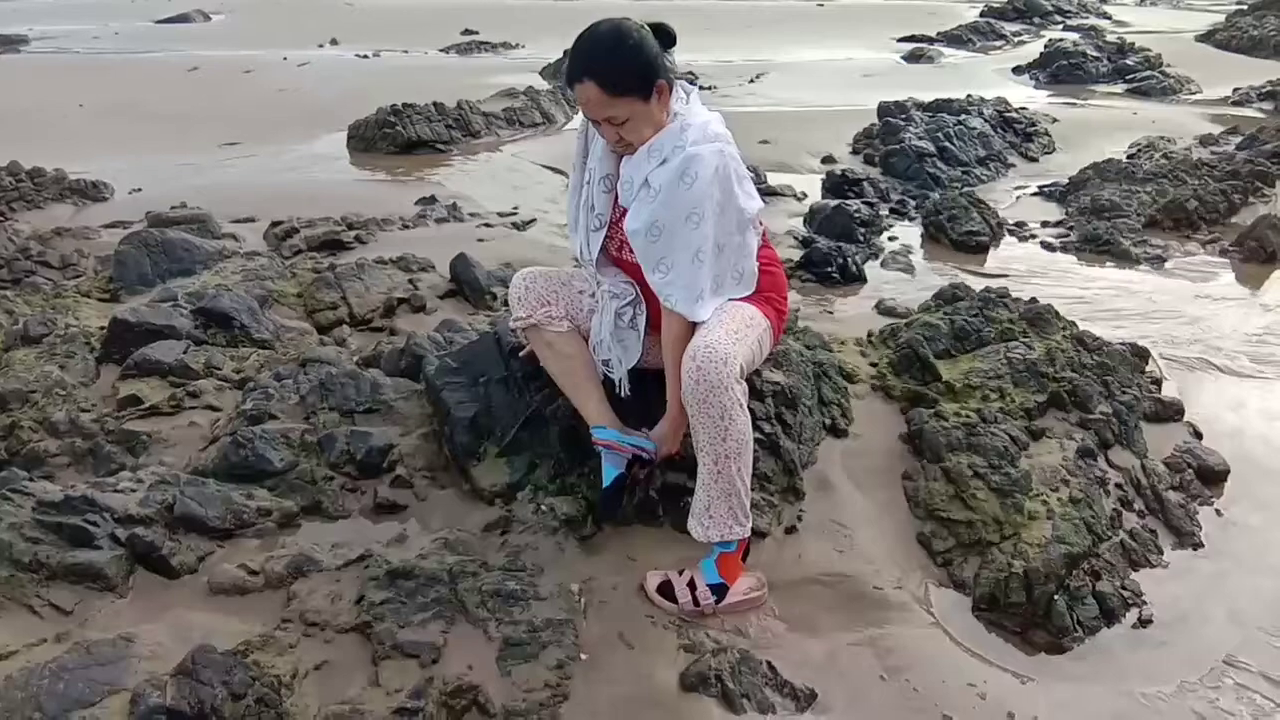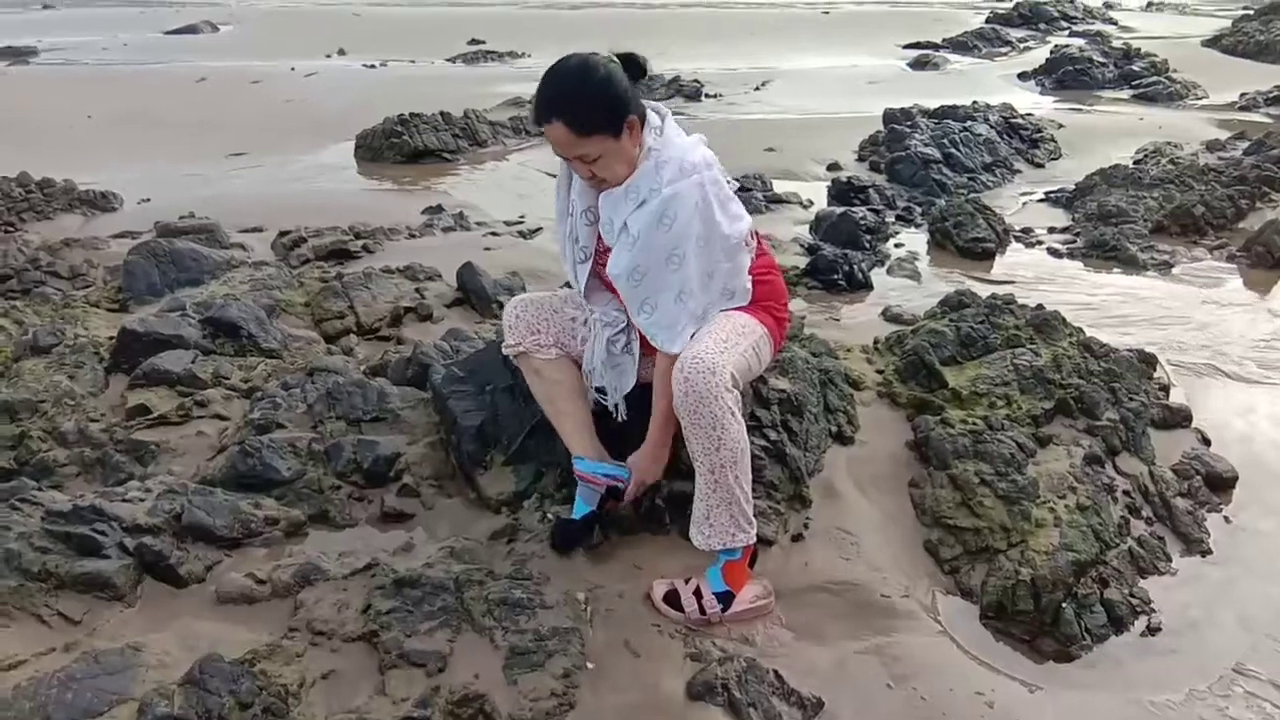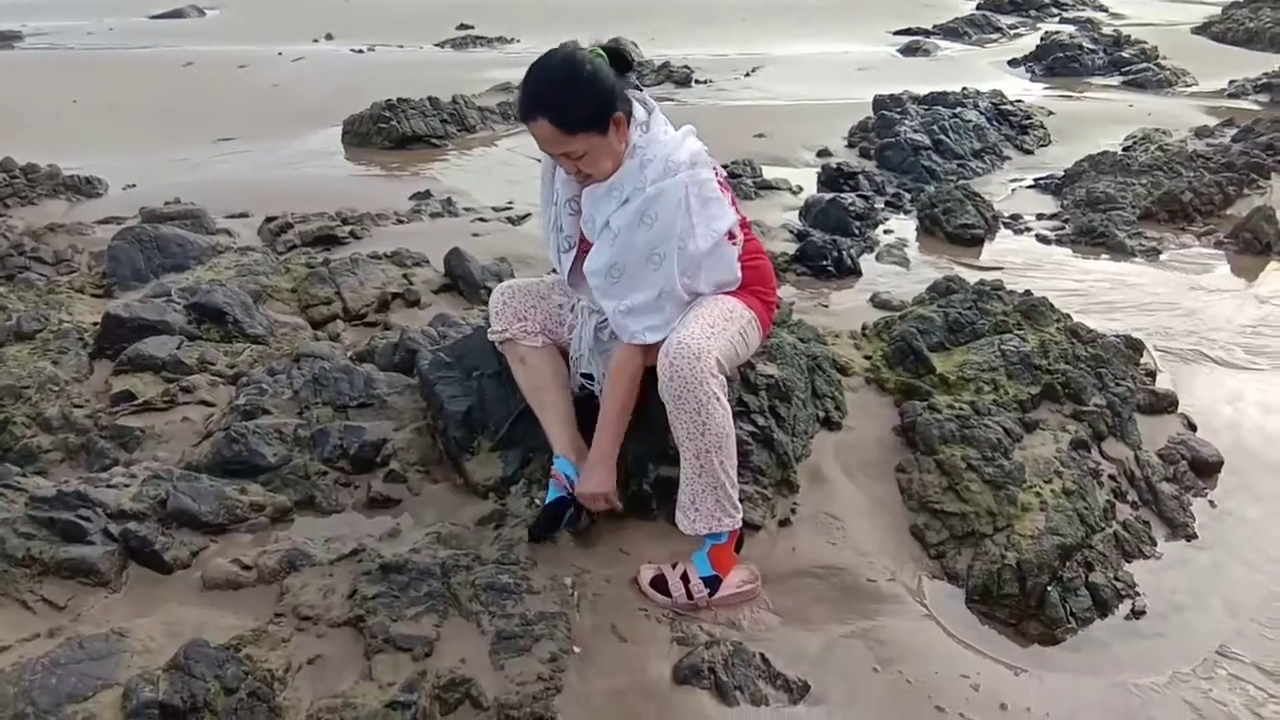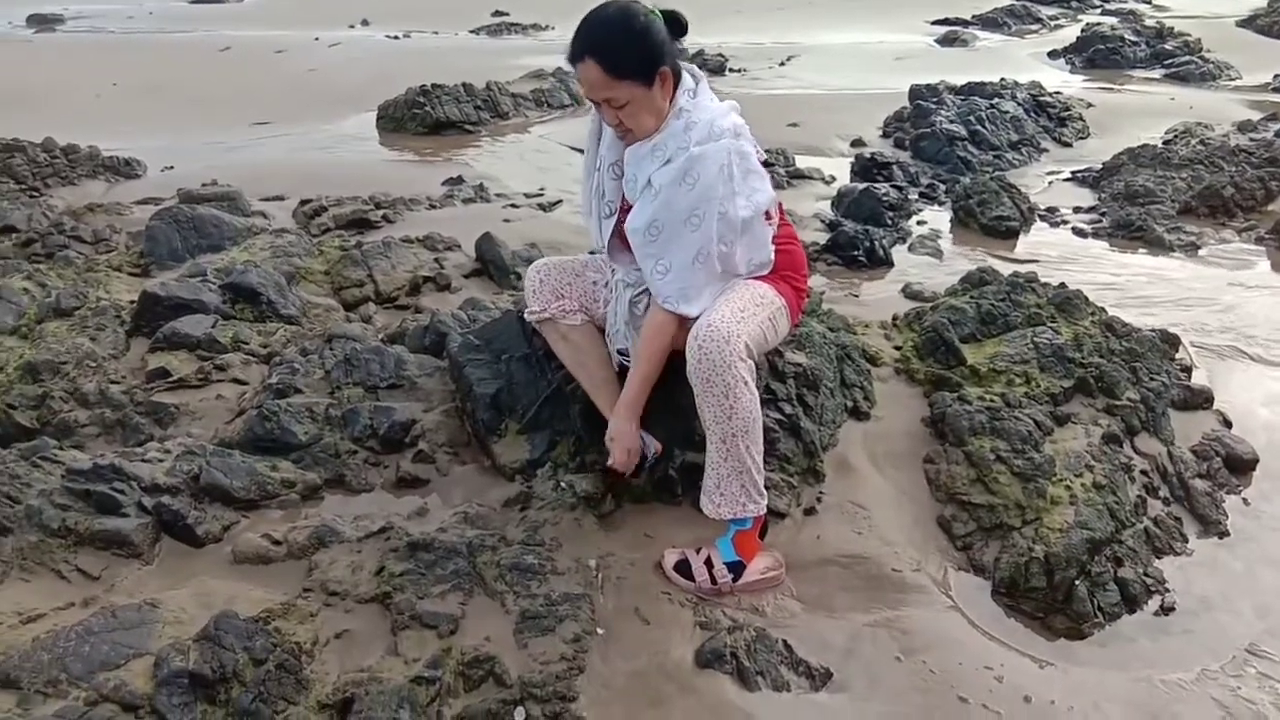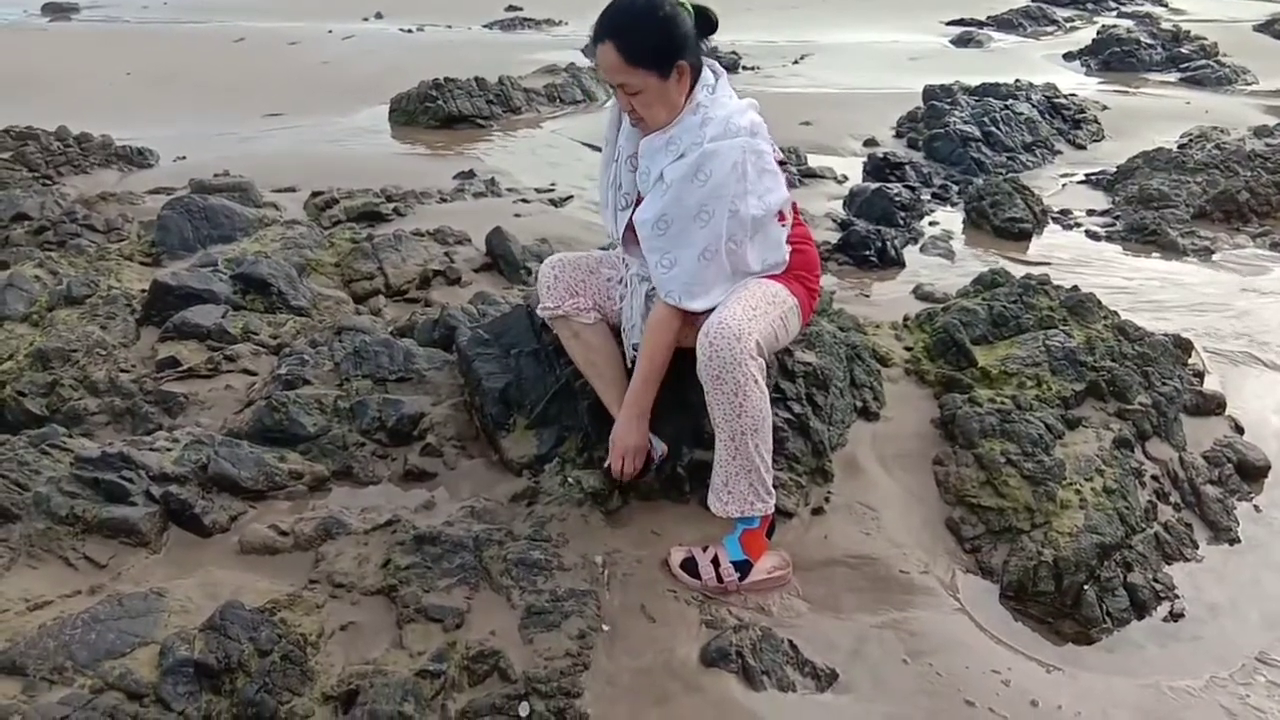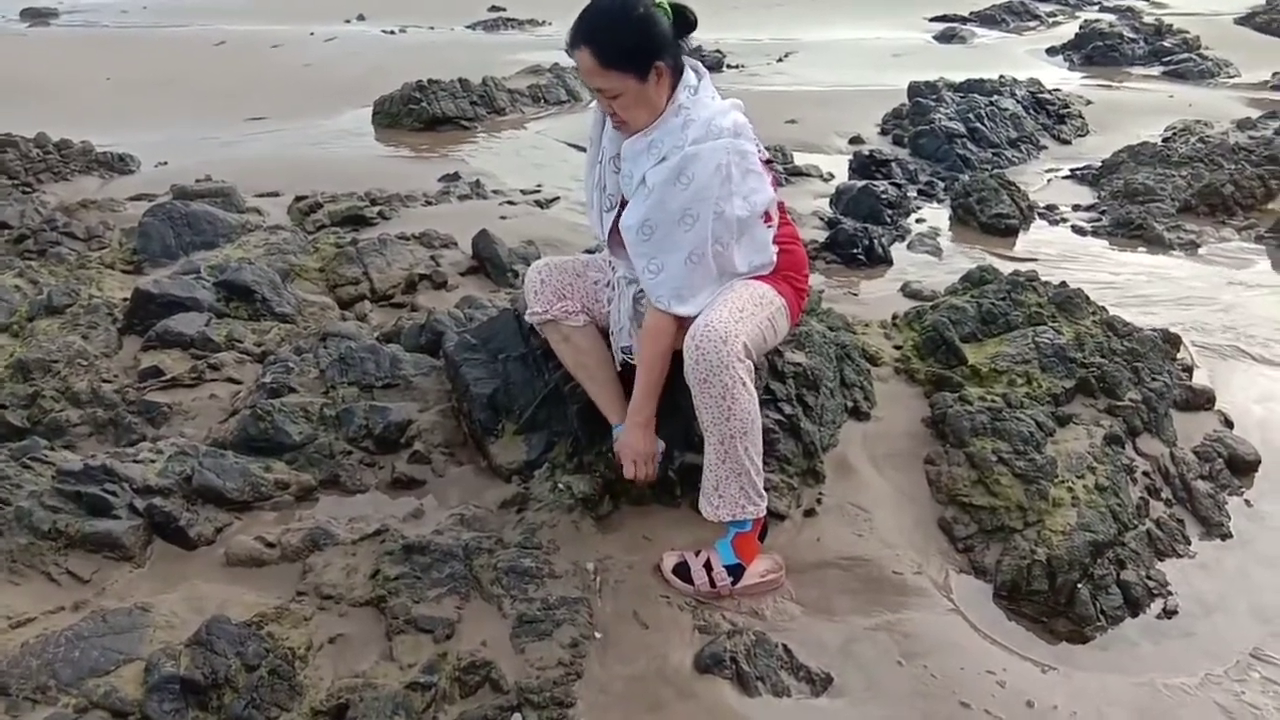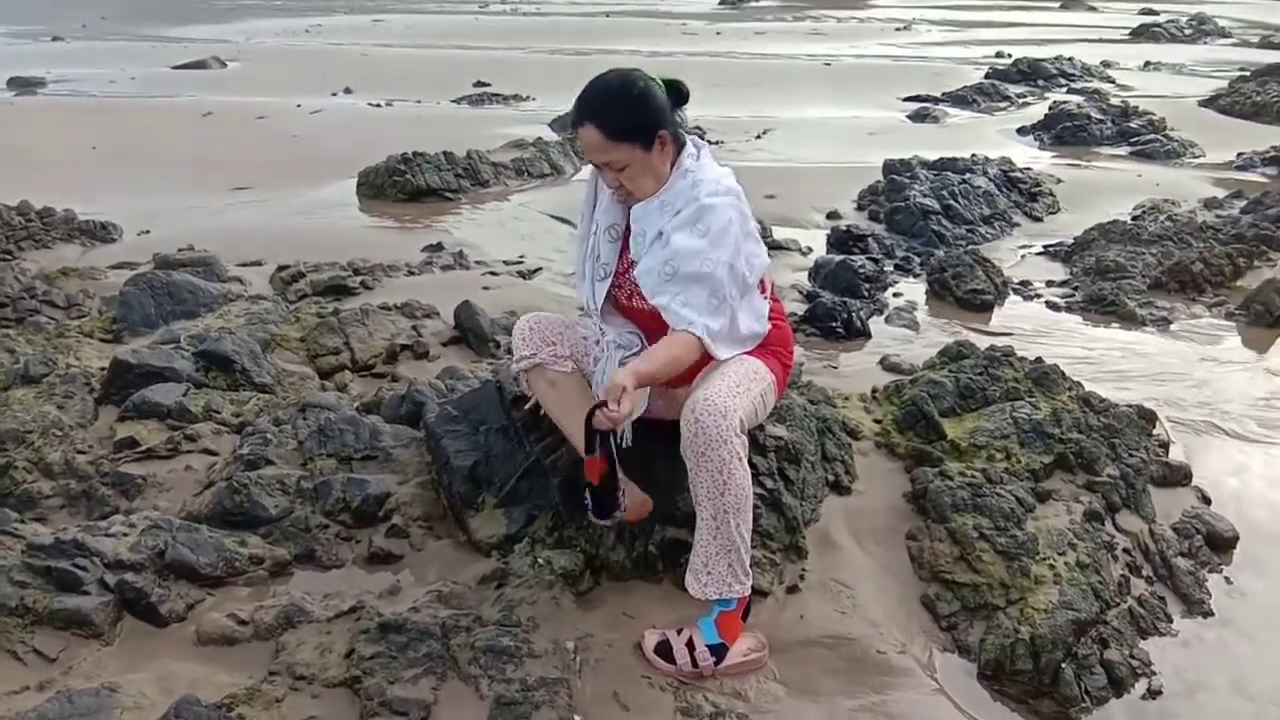
dt=0.5s
person 1, frame 1
left shoulder: (699, 160)
right shoulder: (608, 130)
left elbow: (684, 300)
right elbow: (597, 233)
left wrist: (674, 416)
right wrist: (565, 322)
left hip: (731, 294)
right hip: (638, 287)
left knee: (709, 361)
right knee: (530, 291)
left ankle: (729, 555)
right ankle: (613, 439)
person 1, frame 2
left shoulder: (680, 188)
right shoulder: (594, 157)
left elbow: (673, 331)
right elbow: (596, 264)
left wrist: (654, 447)
left hip: (735, 305)
right hip: (638, 307)
left knee: (700, 372)
right knee: (525, 318)
left ankle: (735, 563)
right ankle: (595, 469)
person 1, frame 3
left shoulder: (664, 184)
right shoulder: (584, 145)
left elbow: (636, 334)
right elbow: (580, 253)
left wrist: (605, 458)
left hip: (725, 290)
right hip: (627, 289)
left knee: (685, 357)
right knee: (511, 303)
left ankle: (721, 547)
right ankle: (568, 463)
person 1, frame 4
left shoulder: (707, 152)
right shoulder: (625, 117)
left elbow: (674, 300)
right elbow: (618, 225)
left wrist: (626, 416)
left hip: (753, 275)
right hip: (653, 269)
left knee: (713, 340)
right knee: (546, 283)
left ankle: (746, 534)
right ankle: (631, 442)
person 1, frame 5
left shoulder: (720, 148)
right shoulder: (647, 108)
left elbow: (679, 295)
right elbow: (647, 241)
left wrist: (633, 416)
left hip: (764, 274)
right hip: (673, 266)
left knee: (725, 337)
right knee: (560, 278)
left ankle: (753, 531)
right ankle: (639, 445)
person 1, frame 6
left shoulder: (704, 149)
right shoulder: (635, 110)
left elbow: (671, 298)
right elbow: (632, 235)
left wrist: (641, 421)
left hip: (753, 273)
right hip: (658, 268)
left knee: (710, 340)
right knee: (546, 284)
left ankle: (745, 535)
right ankle: (627, 437)
person 1, frame 7
left shoulder: (709, 206)
right shoulder: (619, 185)
left elbow: (696, 332)
right elbow: (607, 287)
left wrist: (632, 376)
right wrist: (587, 367)
left hip: (735, 348)
right hip: (642, 343)
left knee: (711, 415)
right knee: (533, 335)
left ankle: (728, 615)
right ankle: (617, 486)
